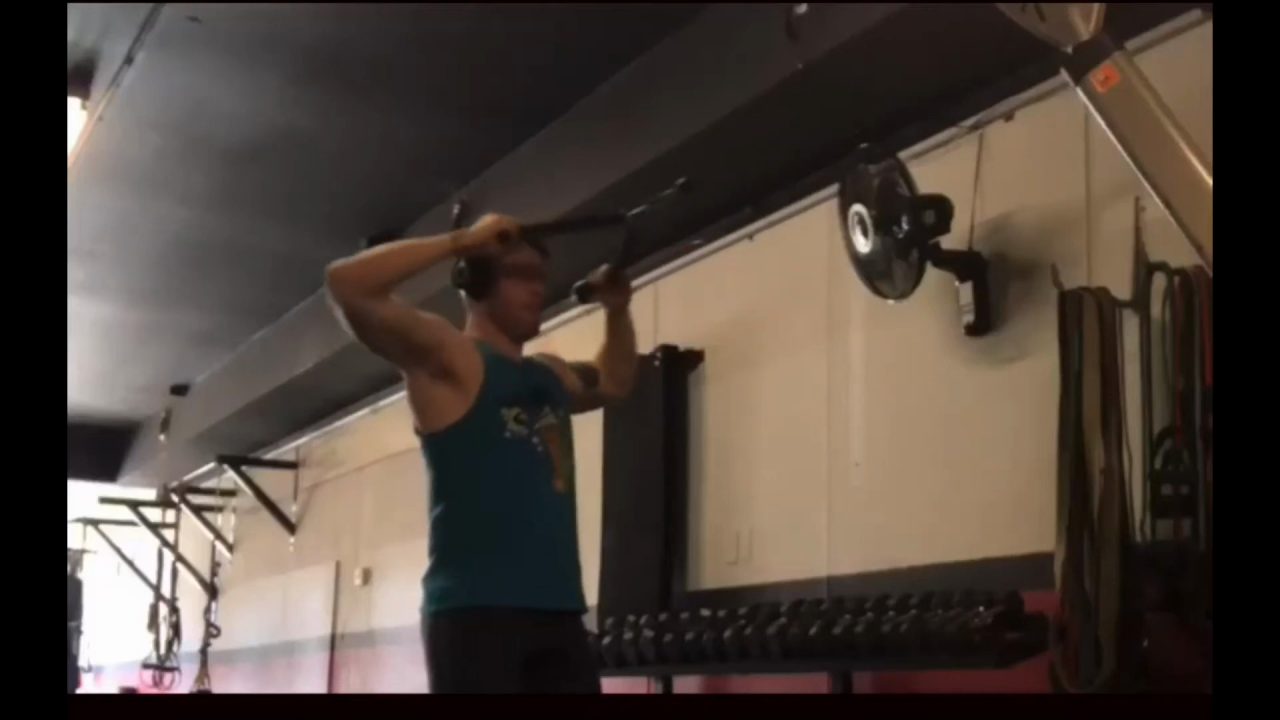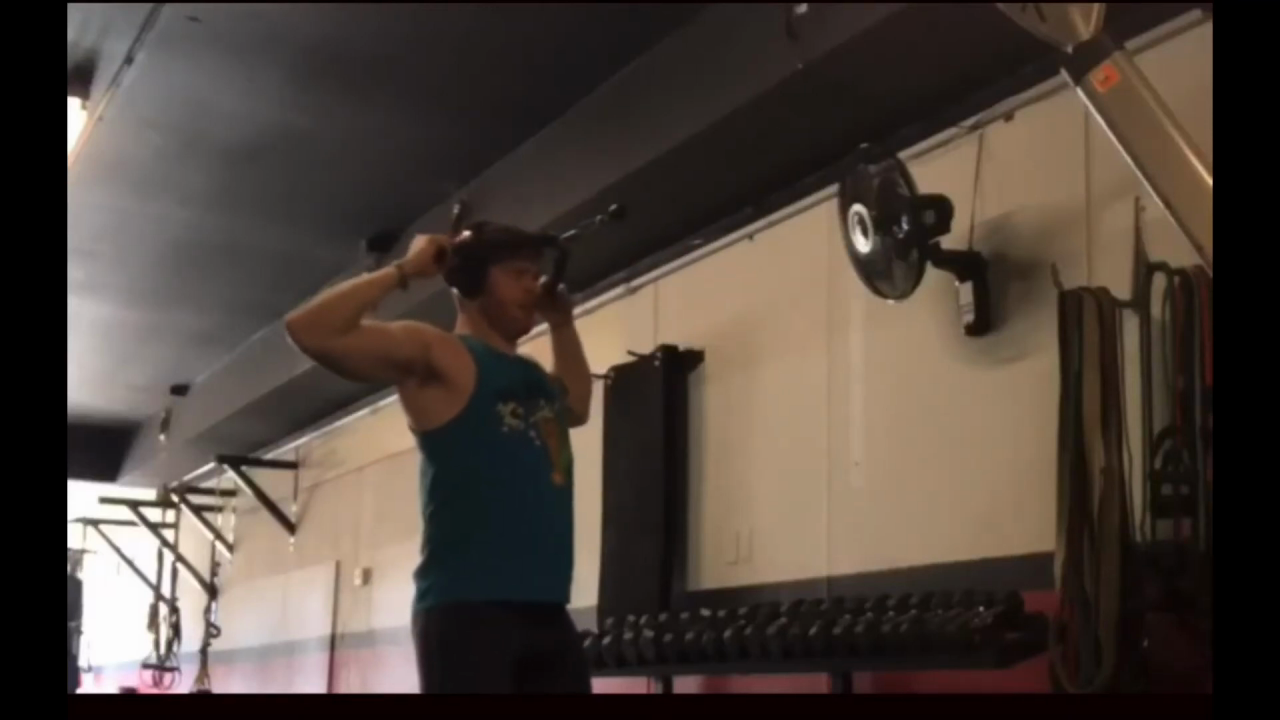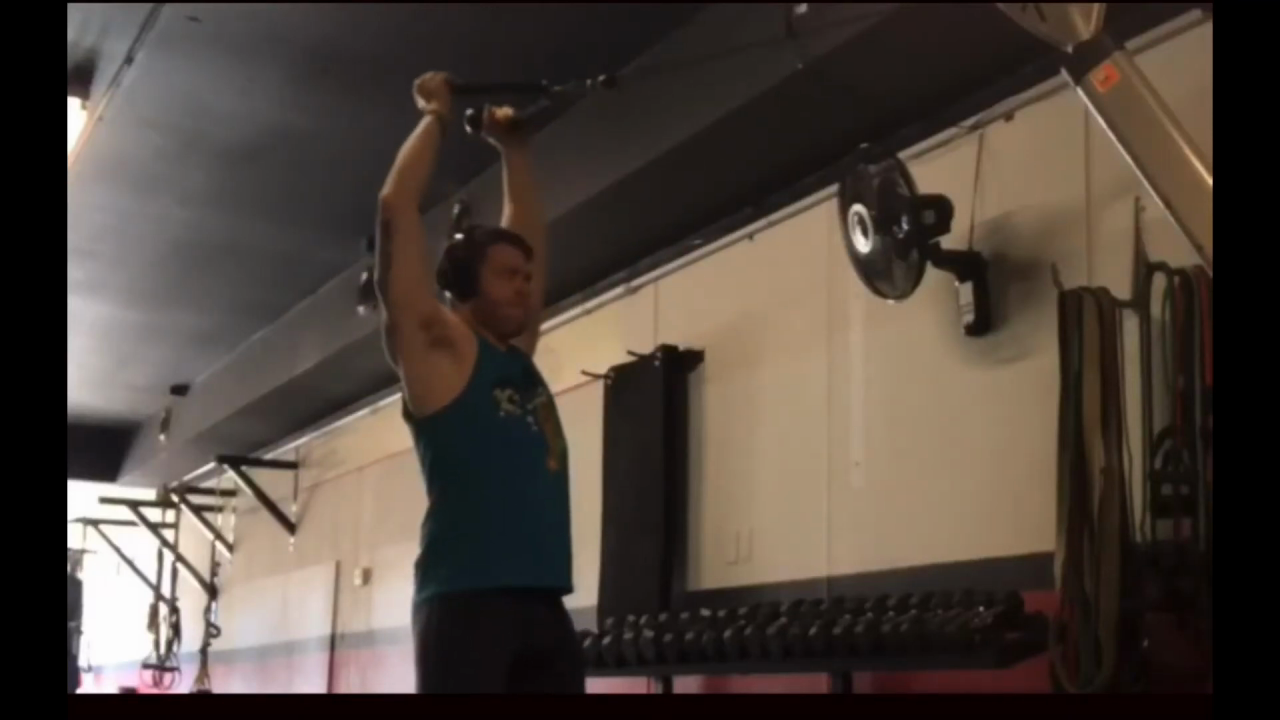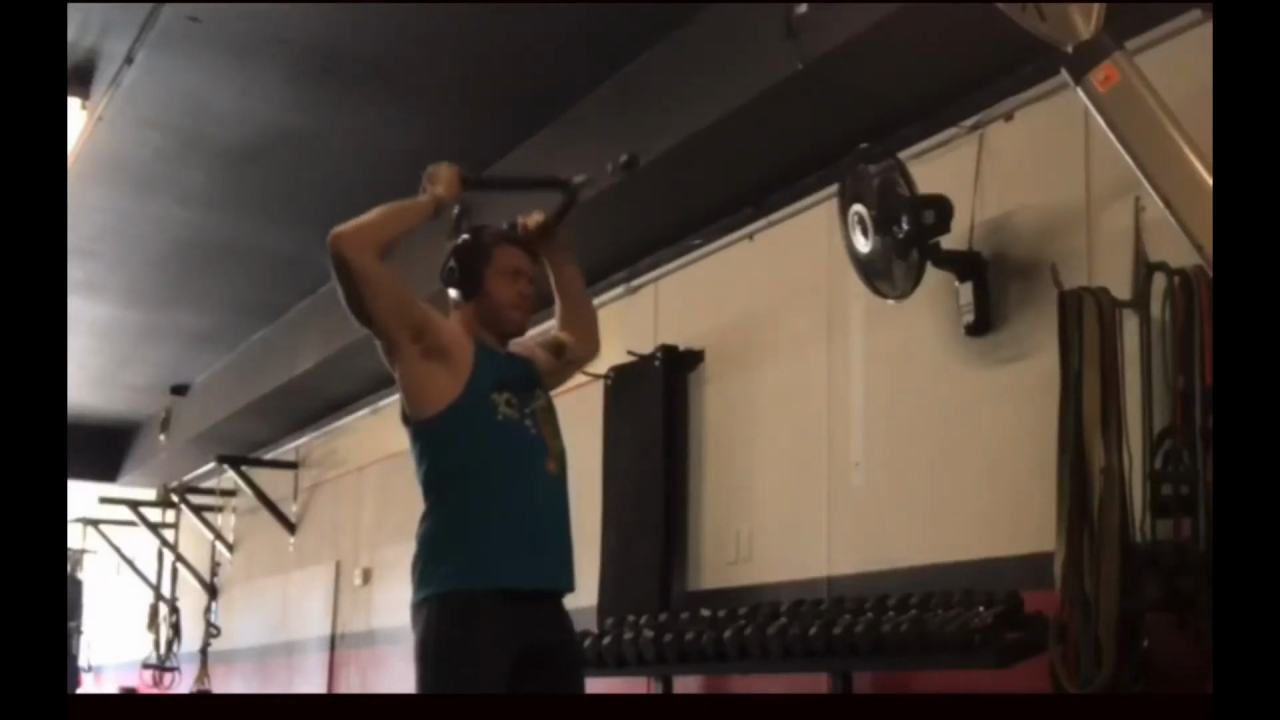
dt=1s
person 1, frame 1
left shoulder: (548, 374)
right shoulder: (443, 355)
left elbow: (616, 381)
right elbow: (347, 282)
left wrist: (616, 308)
right wrist: (464, 240)
left hip: (556, 609)
right hip: (474, 609)
person 1, frame 2
left shoulder: (532, 376)
right shoulder: (436, 354)
left elbow: (577, 405)
right elbow: (309, 330)
left wrist: (561, 321)
right wrist: (406, 269)
left hip: (544, 611)
right hip: (468, 608)
person 1, frame 3
left shoulder: (518, 355)
right shoulder: (435, 345)
left elbow: (528, 241)
right elbow: (396, 208)
left wrist: (513, 148)
right wrist: (435, 117)
left hip: (541, 604)
right hip: (466, 600)
person 1, frame 4
left shoulder: (529, 365)
right shoulder: (433, 347)
left elbow: (583, 337)
right elbow: (349, 248)
left wrist: (553, 249)
right wrist: (435, 199)
left hip: (541, 605)
right hip: (465, 602)
